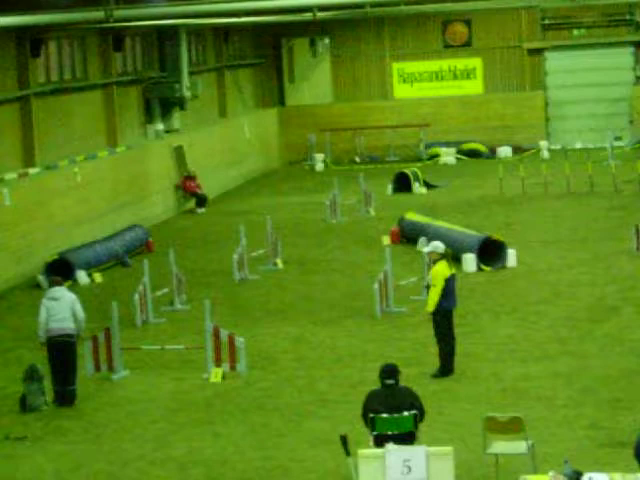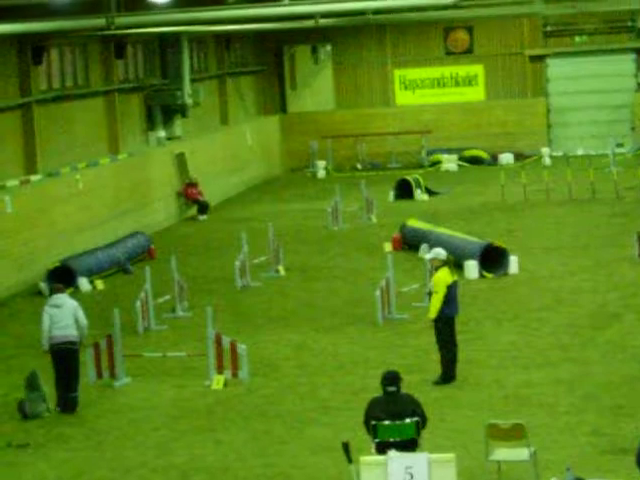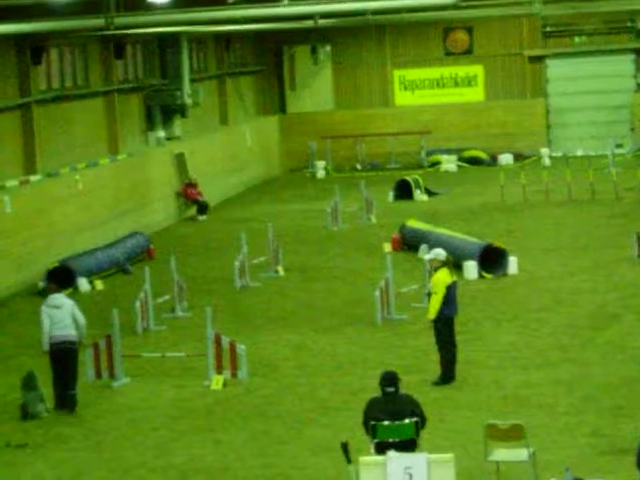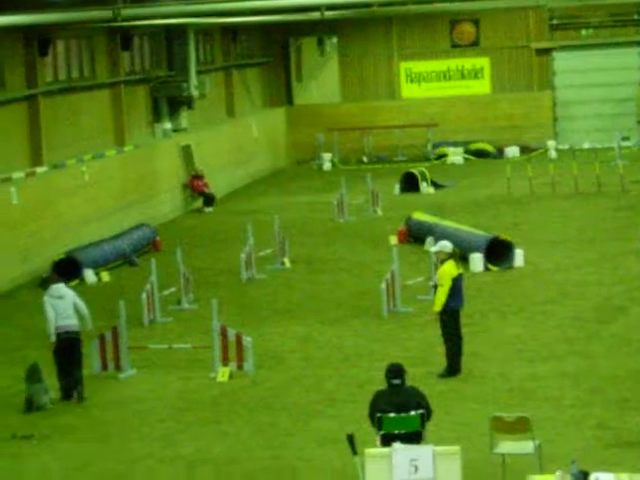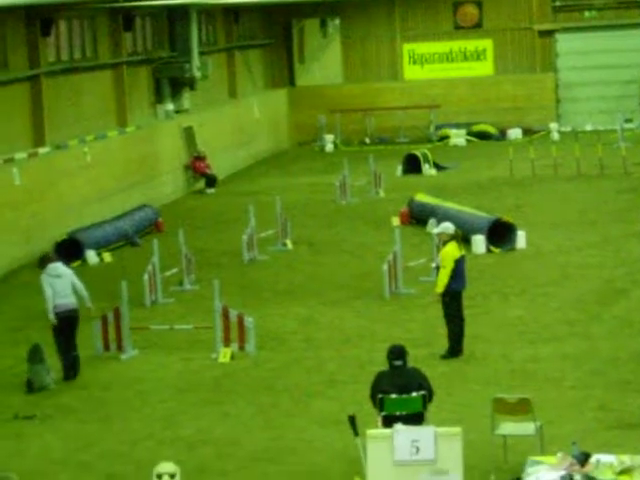
dt=0.2s
person 1, frame 1
left shoulder: (46, 299)
right shoulder: (71, 296)
left elbow: (42, 320)
right elbow: (80, 316)
left wrist: (42, 337)
right wrist: (79, 331)
left hip: (52, 336)
right hip: (68, 334)
left knee: (56, 369)
right knee: (70, 368)
left ankle: (59, 398)
right ankle: (69, 398)
person 1, frame 2
left shoulder: (48, 306)
right shoulder: (73, 303)
left elbow: (45, 327)
right elbow: (83, 323)
left wrist: (45, 345)
right wrist: (82, 338)
left hip: (55, 343)
right hip: (71, 341)
left knee: (60, 375)
right knee: (72, 375)
left ankle: (61, 404)
right ankle: (71, 405)
person 1, frame 3
left shoulder: (45, 307)
right shoulder: (69, 302)
left elbow: (46, 327)
right elbow: (82, 321)
left wrist: (45, 346)
right wrist: (82, 338)
left hip: (55, 342)
right hip: (71, 341)
left knee: (58, 375)
right knee: (71, 375)
left ankle: (60, 403)
right ankle: (71, 405)
person 1, frame 4
left shoulder: (48, 297)
right shoulder: (69, 292)
left elbow: (50, 317)
right elbow: (83, 309)
left wrist: (52, 337)
right wrist: (89, 324)
left hip: (60, 333)
right hip: (74, 331)
left knee: (62, 364)
right knee: (76, 364)
left ankle: (67, 393)
right ankle: (79, 387)
person 1, frame 5
left shoulder: (45, 276)
right shoulder: (67, 270)
left elbow: (49, 296)
right elbow: (80, 287)
left wrist: (51, 315)
right wrist: (88, 302)
left hip: (58, 311)
right hip: (73, 309)
left knee: (62, 343)
right knee: (71, 340)
left ankle: (68, 373)
right ankle: (74, 368)
person 2, frame 1
left shoulder: (438, 269)
right shoulder: (447, 265)
left elbow: (435, 291)
left wrist: (430, 308)
left hip: (440, 307)
right hip: (448, 306)
left knee: (442, 338)
right knee: (448, 336)
left ankle: (445, 369)
right ankle: (448, 366)
person 2, frame 2
left shoulder: (439, 276)
right shoulder: (449, 272)
left elbow: (437, 298)
left wrist: (431, 315)
left hip: (442, 315)
right hip: (450, 312)
left knee: (444, 345)
right knee: (451, 343)
left ankle: (446, 376)
right ankle: (451, 373)
person 2, frame 3
left shoulder: (439, 277)
right shoulder: (449, 272)
left elbow: (436, 298)
left wrist: (431, 316)
left hip: (441, 315)
right hip: (450, 313)
left knee: (443, 346)
right knee: (450, 344)
left ankle: (446, 376)
right ankle: (450, 374)
person 2, frame 4
left shoulder: (445, 269)
right shoulder: (455, 264)
left elbow: (443, 290)
left wrist: (437, 308)
left hip: (448, 307)
right hip: (456, 305)
left knee: (449, 338)
right knee: (456, 336)
left ankle: (452, 369)
right ankle: (456, 366)
person 2, frame 5
left shoulder: (447, 251)
right shoulder: (457, 246)
left elbow: (445, 272)
left wrist: (439, 289)
left hip: (450, 289)
right hip: (458, 287)
left knee: (451, 319)
right knee: (458, 317)
left ankle: (453, 350)
right ankle: (458, 347)
